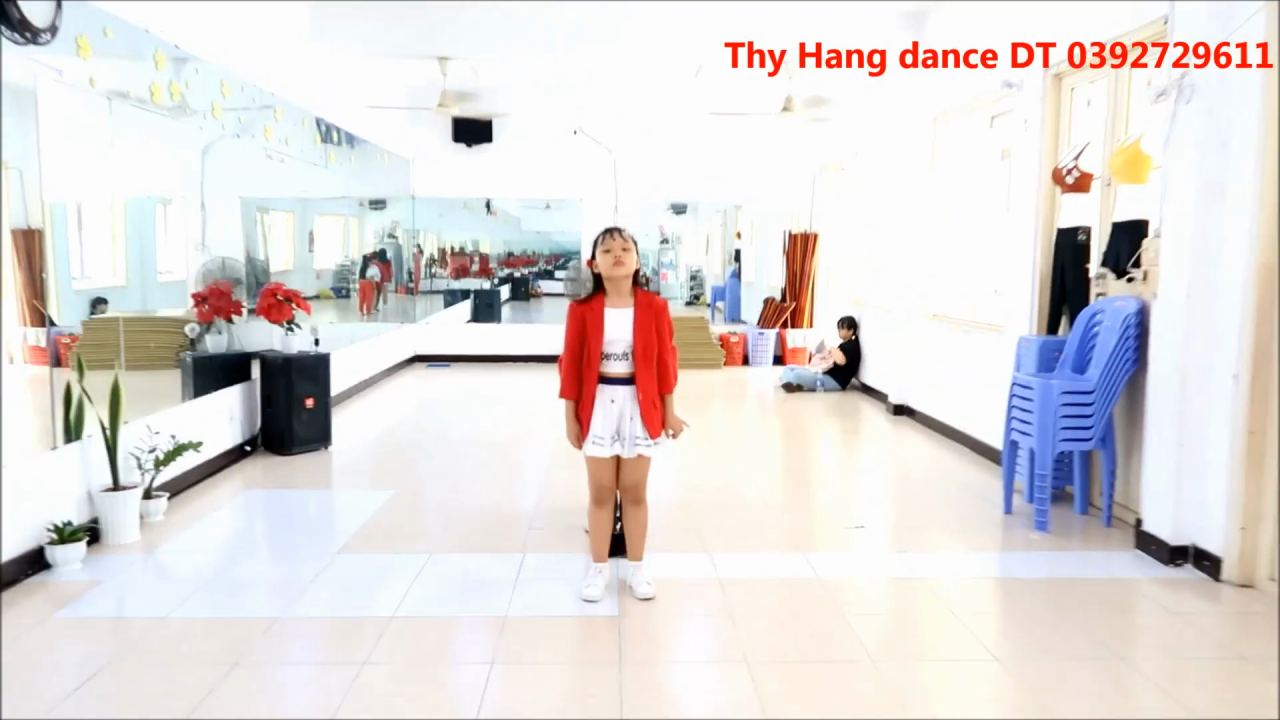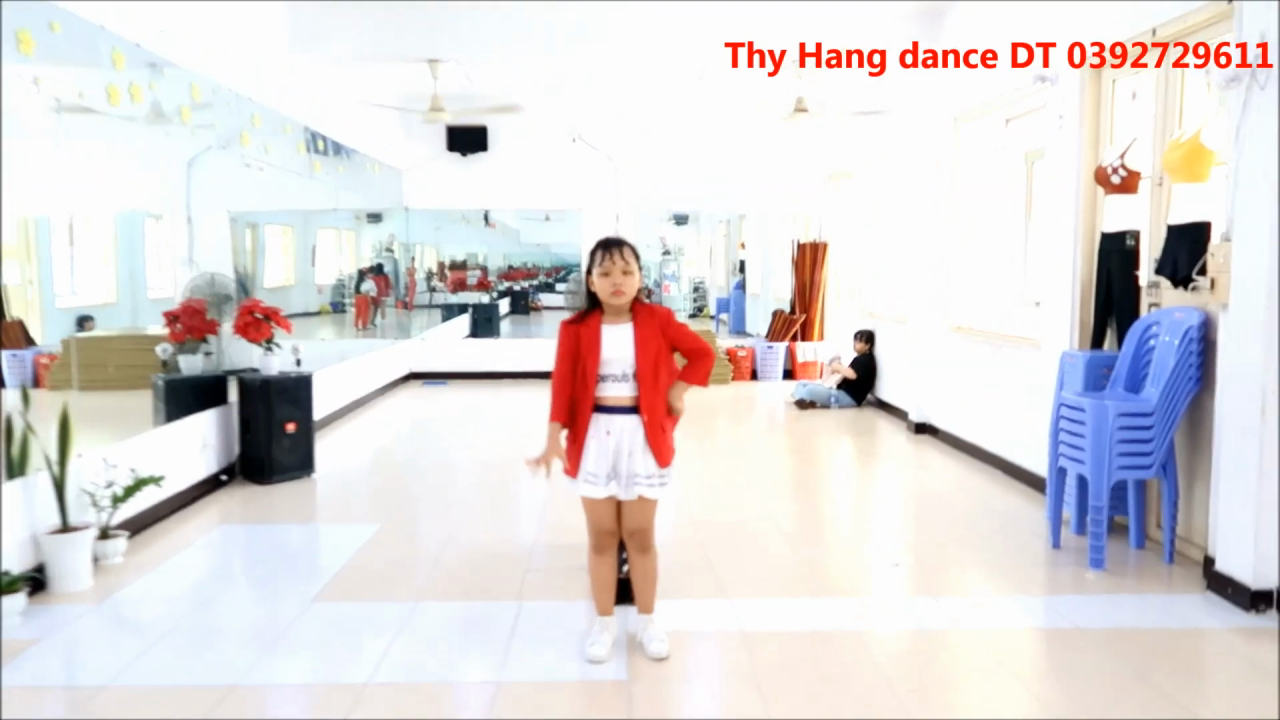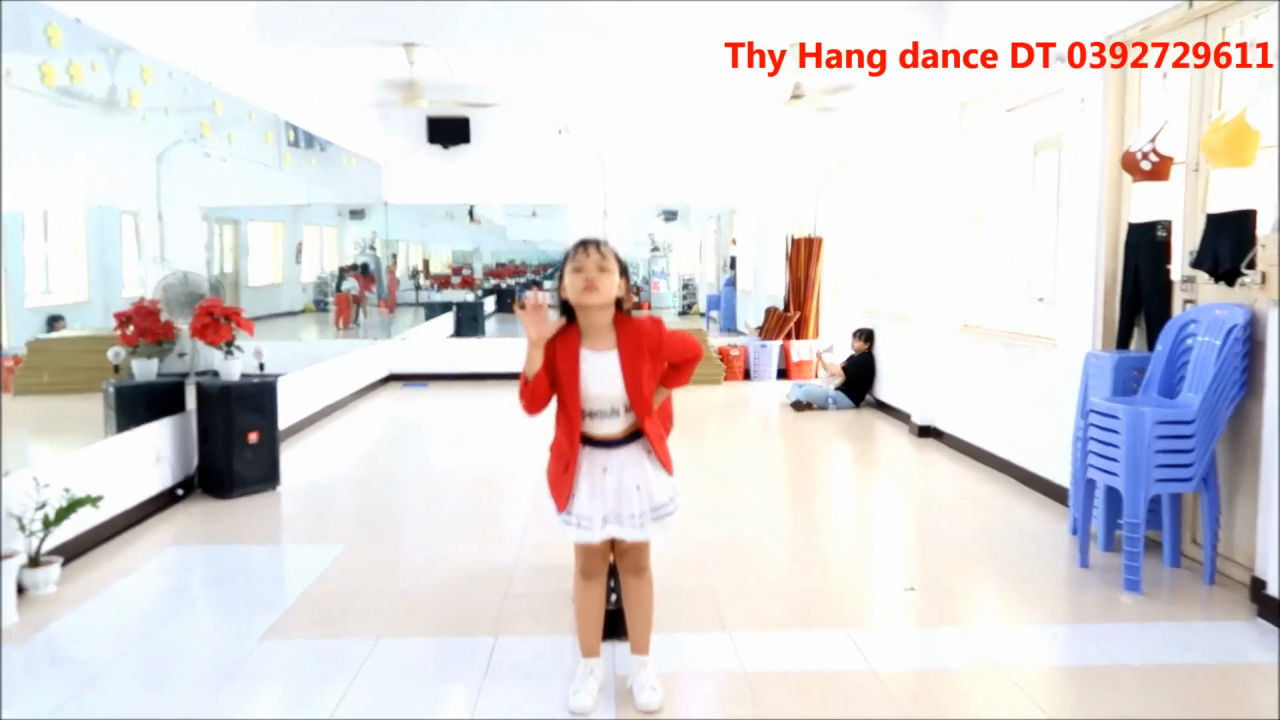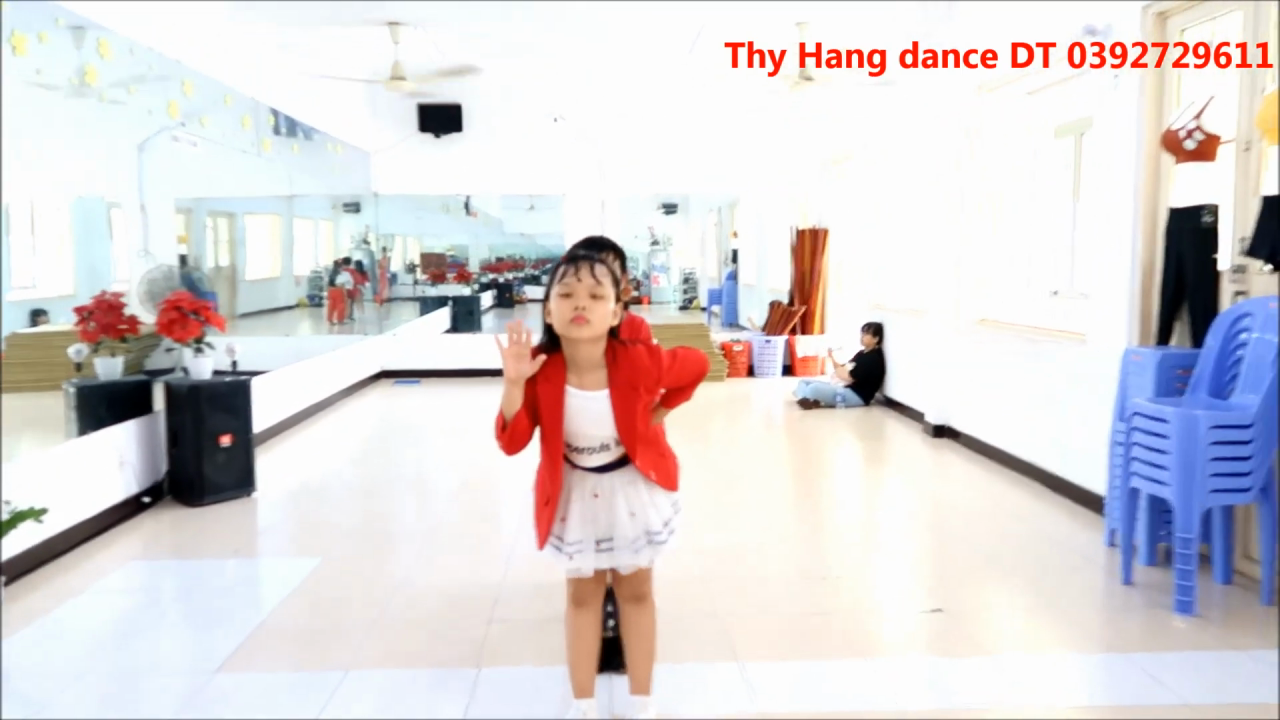
dt=0.4s
person 1, frame 1
left shoulder: (654, 307)
right shoulder: (582, 310)
left elbow: (665, 361)
right elbow: (571, 364)
left wrist: (668, 411)
right wrist: (570, 416)
left hip: (639, 406)
right hip: (598, 405)
left knee: (634, 492)
right knee: (601, 492)
left ankle: (636, 567)
right ankle: (599, 567)
person 1, frame 2
left shoulder: (658, 320)
right shoulder: (576, 328)
left elbow: (702, 354)
right elbow: (563, 388)
left wrist: (676, 393)
right wrist: (555, 440)
left hip: (643, 437)
right hip: (594, 438)
left knee: (640, 536)
right knee: (601, 537)
left ankle: (647, 621)
right ankle: (604, 623)
person 1, frame 3
left shoulder: (644, 333)
right shoulder: (556, 341)
left elbow: (689, 352)
right elbow: (533, 403)
left wrist: (658, 398)
right wrist: (535, 344)
left hip: (637, 459)
right hip: (583, 463)
left knee: (634, 561)
right knee: (590, 562)
left ankle: (641, 665)
right ankle: (590, 666)
person 1, frame 4
left shoulder: (640, 362)
right shoulder: (540, 370)
left elbow: (696, 365)
right elbow: (511, 442)
left wrist: (658, 413)
right wrist: (513, 382)
left hip: (634, 483)
right hip: (575, 489)
left knee: (636, 590)
right knee: (582, 592)
